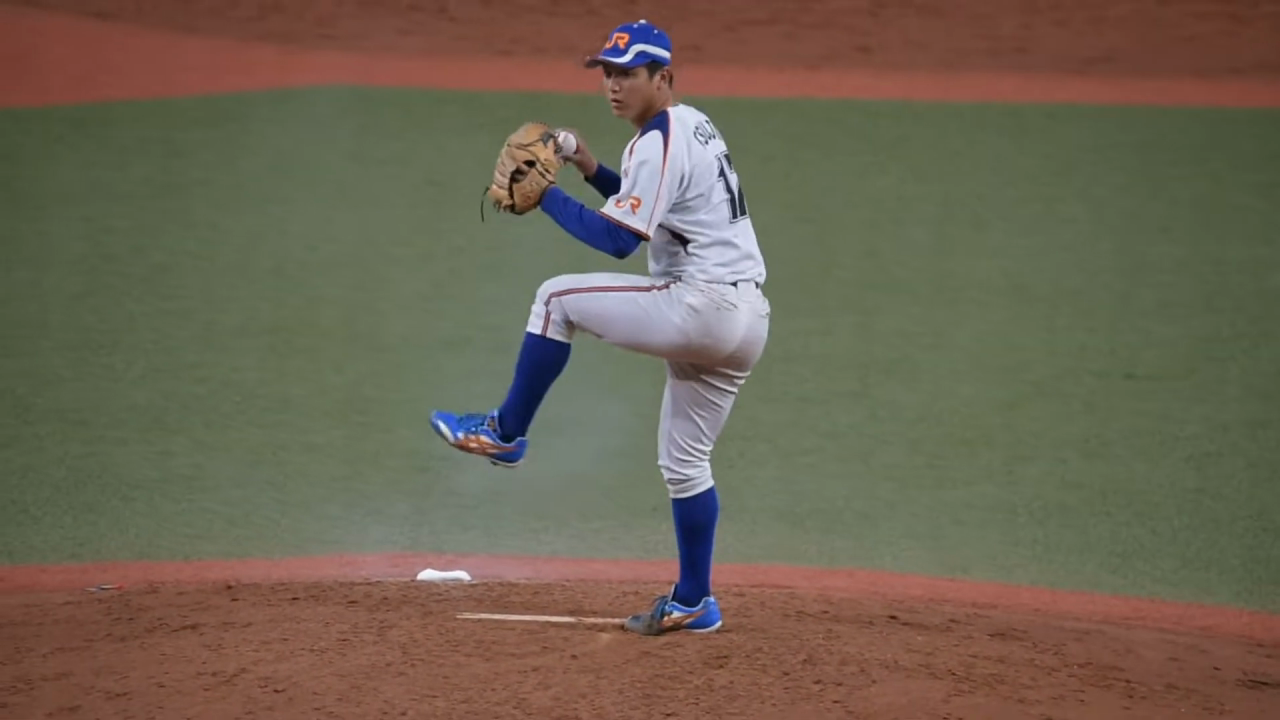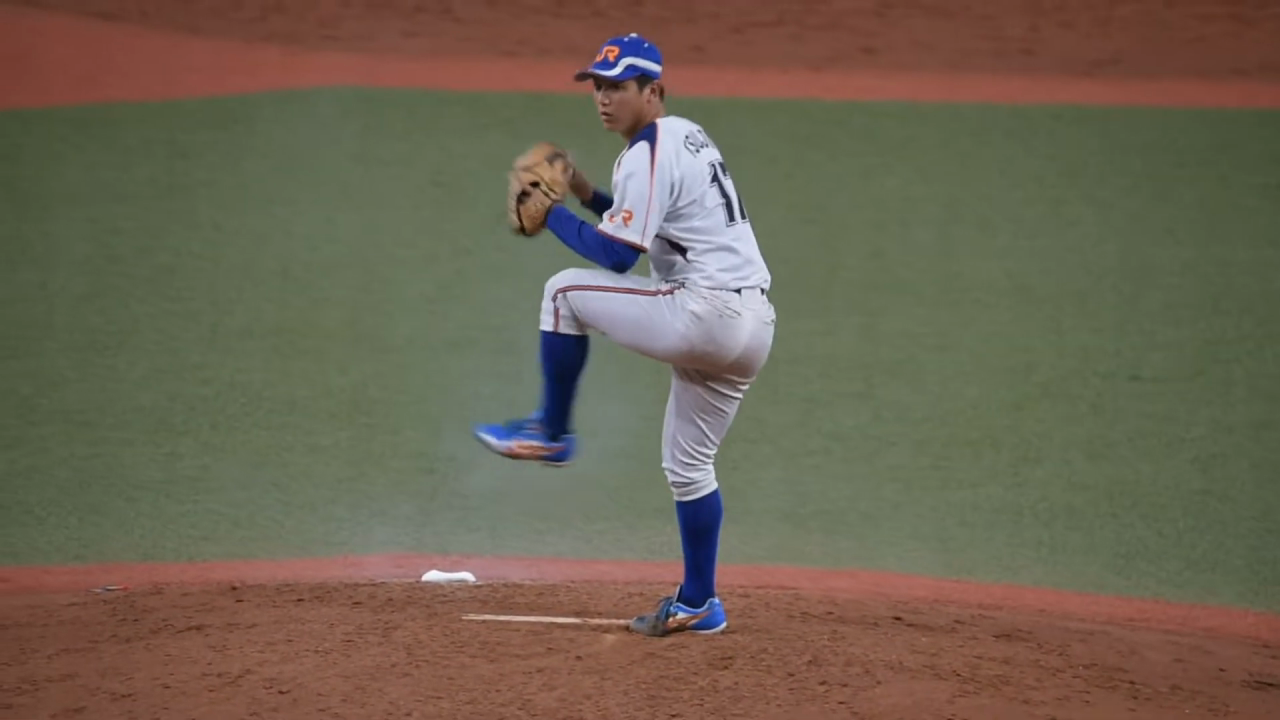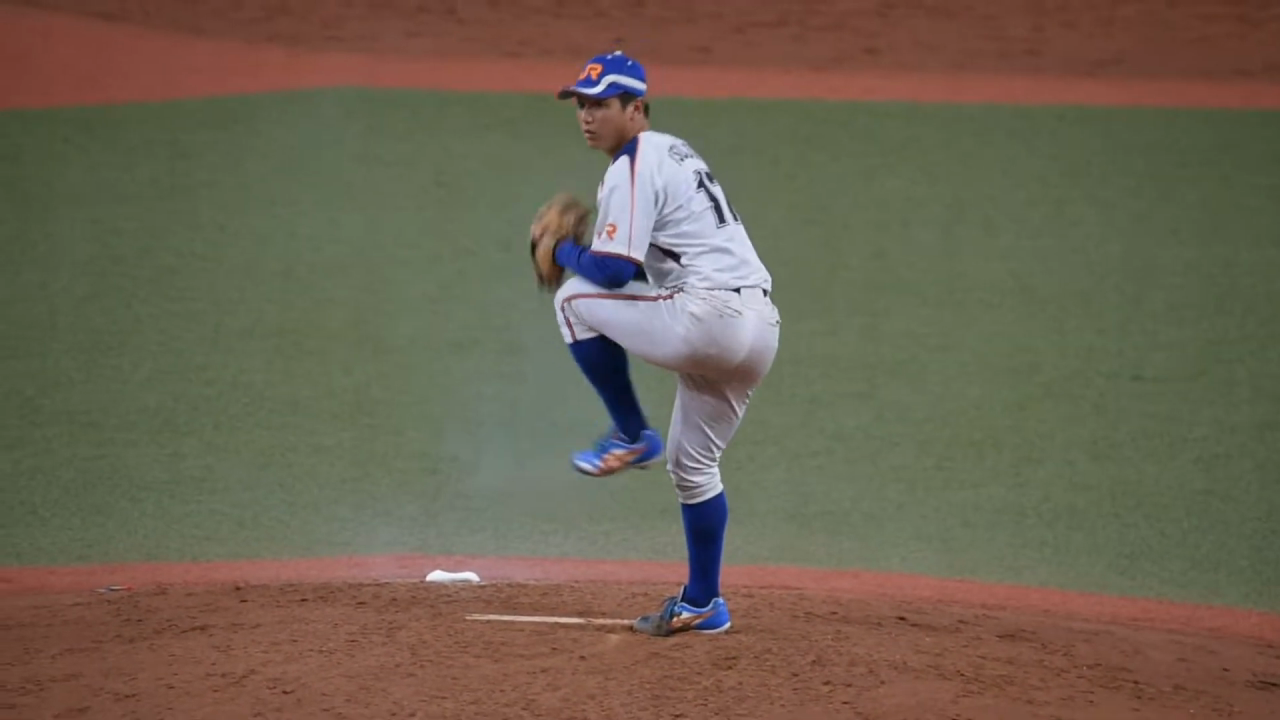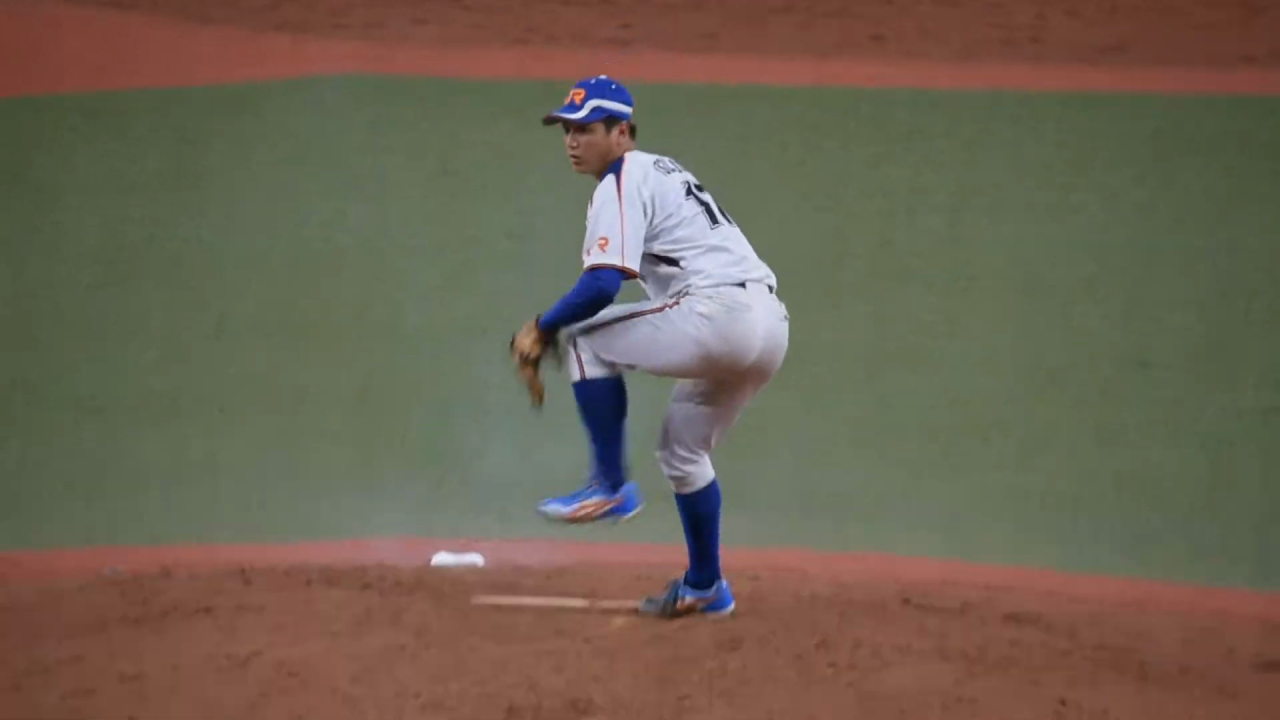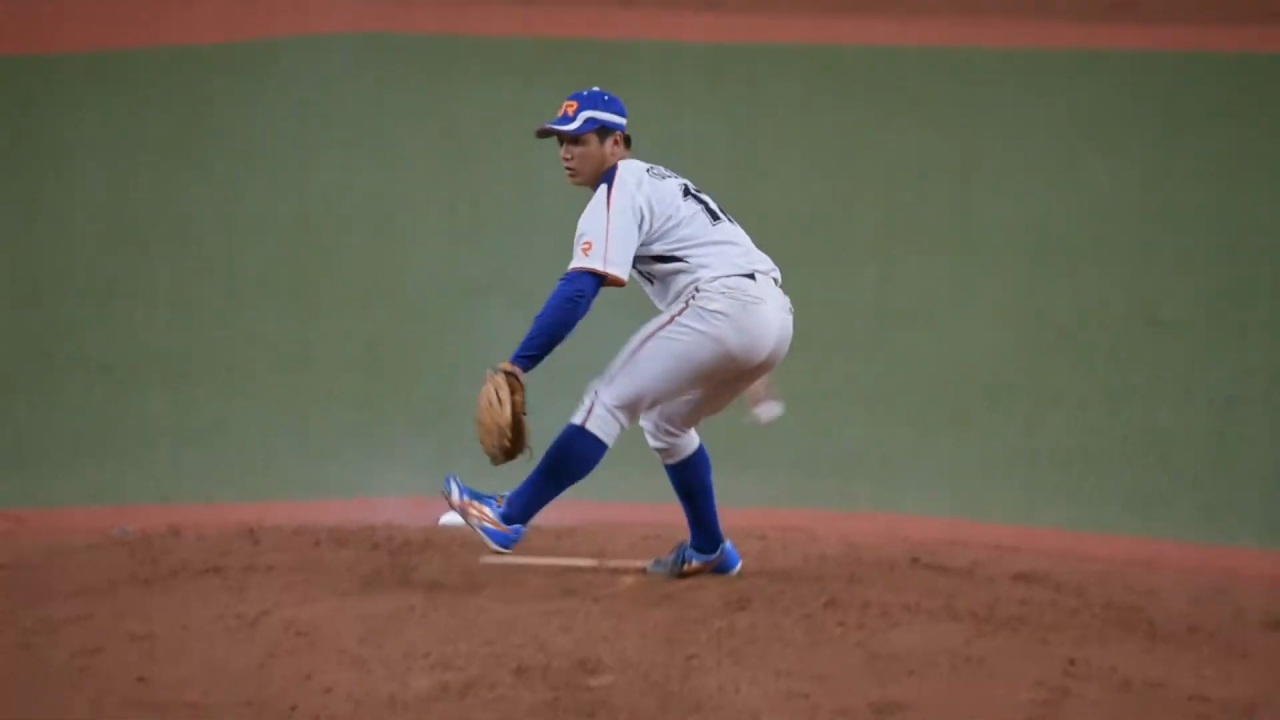
dt=0.1s
person 1, frame 1
left shoulder: (658, 140)
right shoulder: (691, 125)
left elbow: (616, 240)
left wrist: (540, 194)
right wrist: (595, 171)
left hip: (702, 307)
right hip: (745, 318)
left knee: (557, 299)
right knee: (684, 461)
left ankle: (507, 432)
right ankle: (691, 601)
person 1, frame 2
left shoulder: (648, 152)
right shoulder: (686, 137)
left elbow: (616, 254)
left wrist: (551, 213)
right wrist: (594, 197)
left hip: (708, 313)
right hip: (751, 323)
left knee: (565, 292)
right knee: (690, 465)
left ankle: (551, 433)
right ankle: (698, 604)
person 1, frame 3
left shoulder: (631, 166)
right shoulder: (672, 154)
left elbow: (612, 273)
left wrist: (562, 251)
right wrist: (586, 243)
left hip: (715, 315)
right hip: (757, 325)
left knee: (576, 301)
right knee: (693, 463)
left ankle: (632, 436)
right ankle: (703, 602)
person 1, frame 4
left shoulder: (618, 183)
right shoulder: (660, 172)
left elbow: (601, 286)
left wrist: (544, 324)
left hip: (721, 315)
right hip: (765, 326)
left knee: (585, 338)
right knee: (682, 452)
left ankle: (609, 485)
right ankle: (705, 587)
person 1, frame 5
left shoulder: (615, 196)
right shoulder: (657, 182)
left elbow: (579, 289)
left wrist: (519, 363)
left hip: (727, 311)
right hip: (771, 315)
left knee: (606, 405)
right knee: (666, 423)
left ankle: (506, 516)
right ankle: (709, 550)
